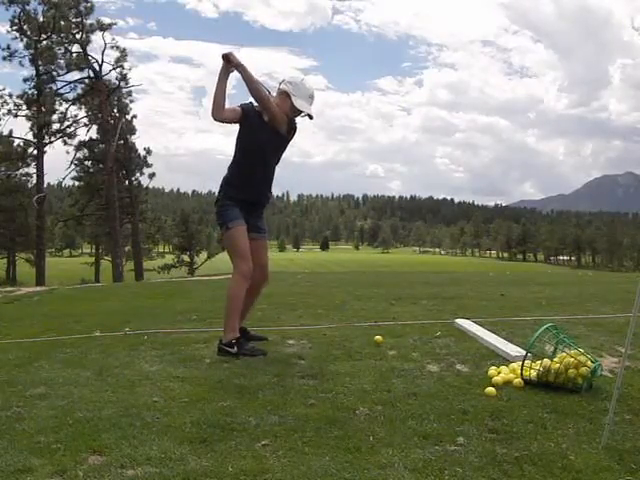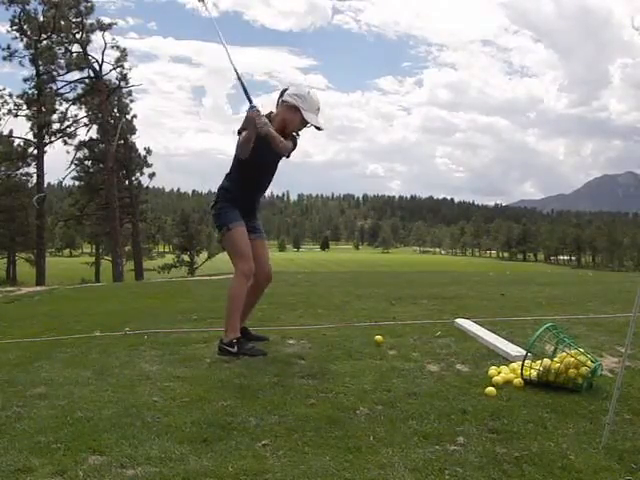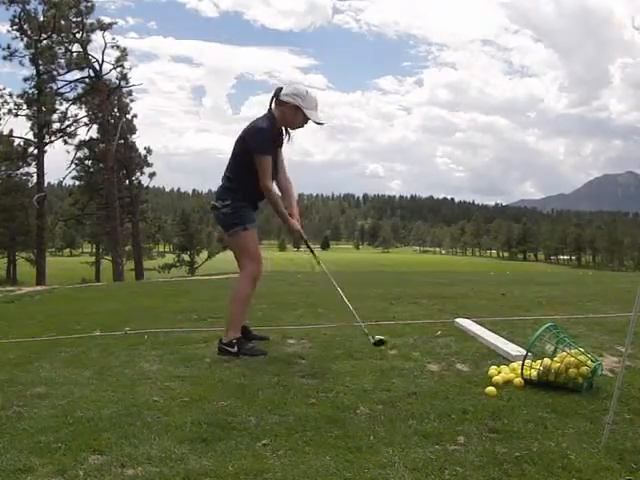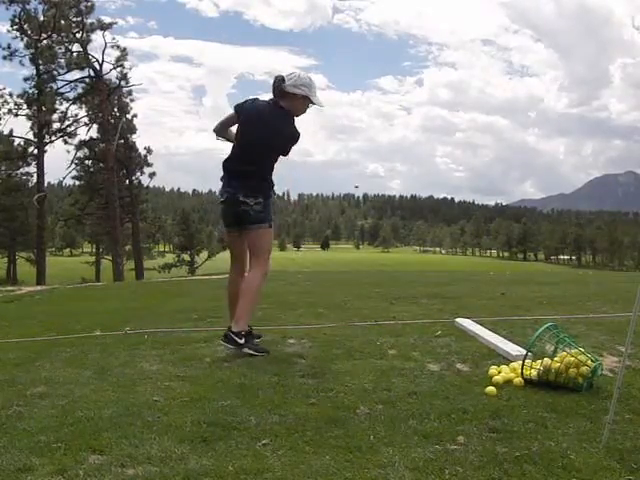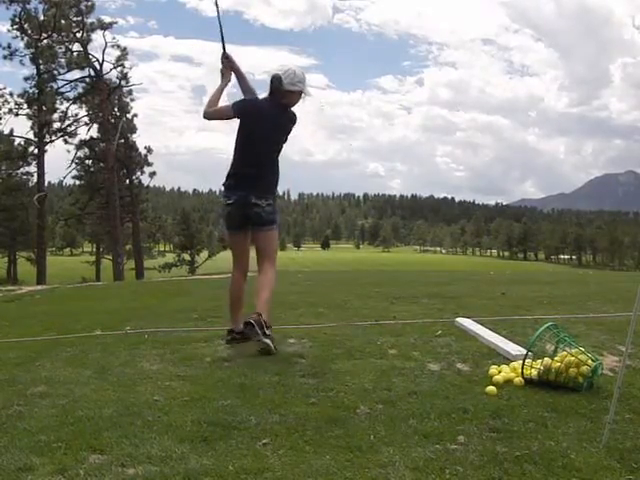
dt=0.5s
person 1, frame 1
left shoulder: (288, 128)
right shoulder: (248, 112)
left elbow: (267, 105)
right elbow: (218, 114)
left wrist: (240, 67)
right wrist: (225, 71)
left hip: (256, 208)
right hip: (231, 202)
left knee: (260, 275)
right knee: (244, 269)
left ankle: (237, 327)
right ankle: (228, 340)
person 1, frame 2
left shoulder: (290, 139)
right shoulder: (253, 122)
left elbow: (282, 148)
right elbow: (242, 152)
left wrist: (268, 130)
right wrist: (252, 127)
left hip: (249, 210)
right hip: (228, 204)
left knee: (264, 275)
right knee: (246, 269)
left ankle: (238, 327)
right ankle: (229, 340)
person 1, frame 3
left shoulder: (272, 130)
right shoulder: (264, 131)
left elbow: (282, 177)
right elbow: (265, 184)
left wrist: (294, 213)
right wrist: (287, 221)
left hip: (234, 204)
right hip: (235, 205)
left knee: (253, 268)
right knee: (250, 269)
left ankle: (238, 327)
right ankle: (230, 340)
person 1, frame 4
left shoulder: (251, 106)
right shoulder: (290, 132)
left elbow: (219, 130)
left hip: (228, 194)
right hip: (255, 197)
left knee: (238, 265)
right knee: (259, 266)
left ankle: (237, 326)
right ankle: (237, 331)
person 1, frame 5
left shoulder: (252, 108)
right shoulder: (289, 119)
left elbow: (208, 113)
left wrist: (224, 81)
right wrist: (237, 72)
left hip: (234, 195)
right hip: (262, 199)
left knee: (239, 267)
right knee: (268, 266)
left ankle: (236, 327)
right ankle: (259, 317)
